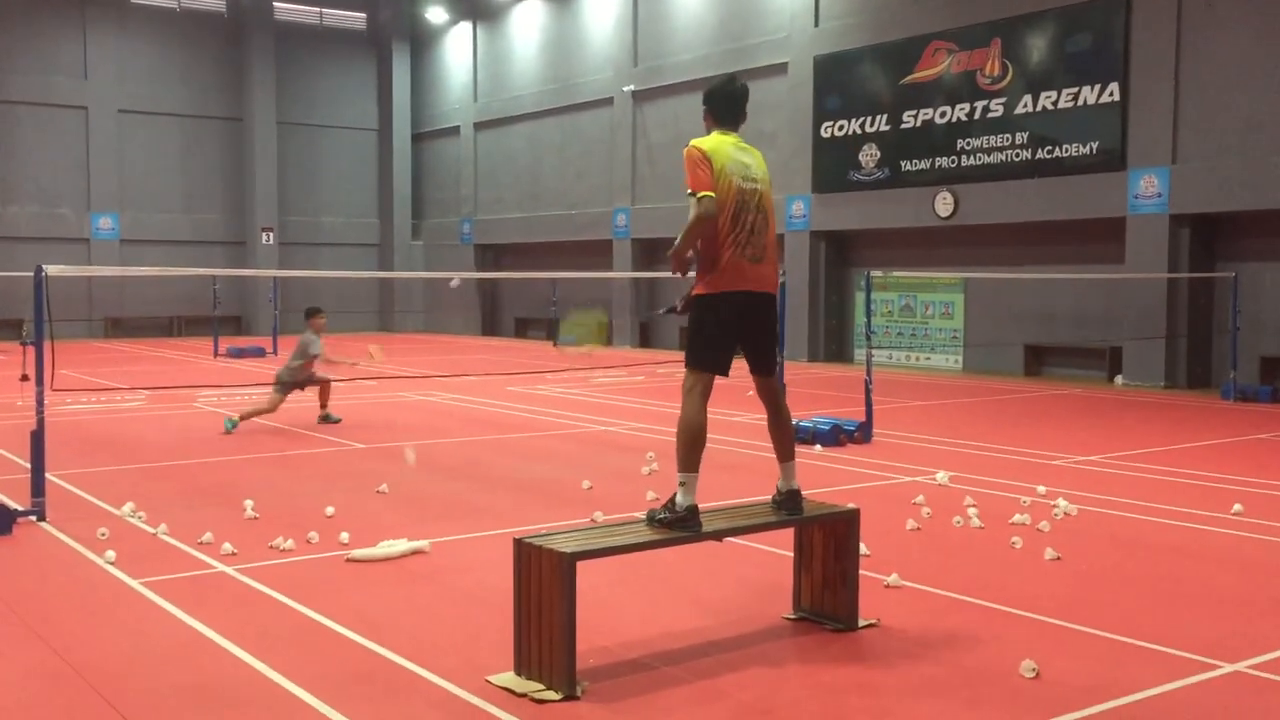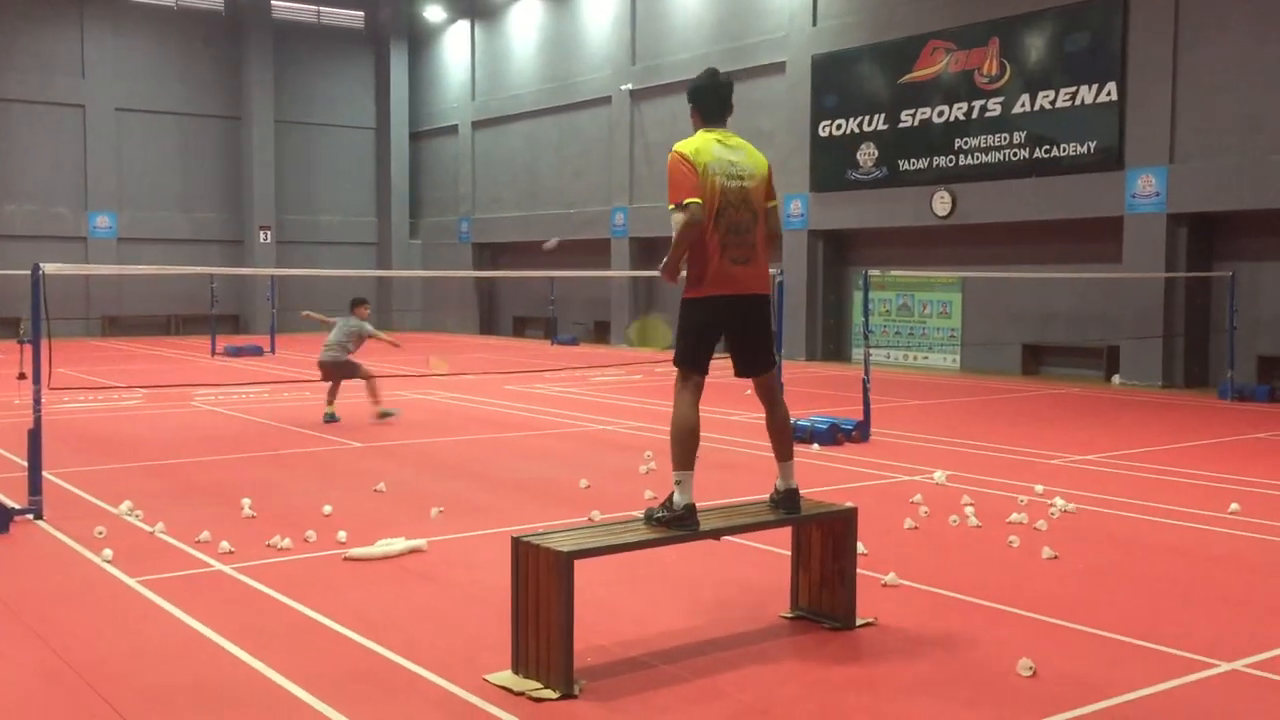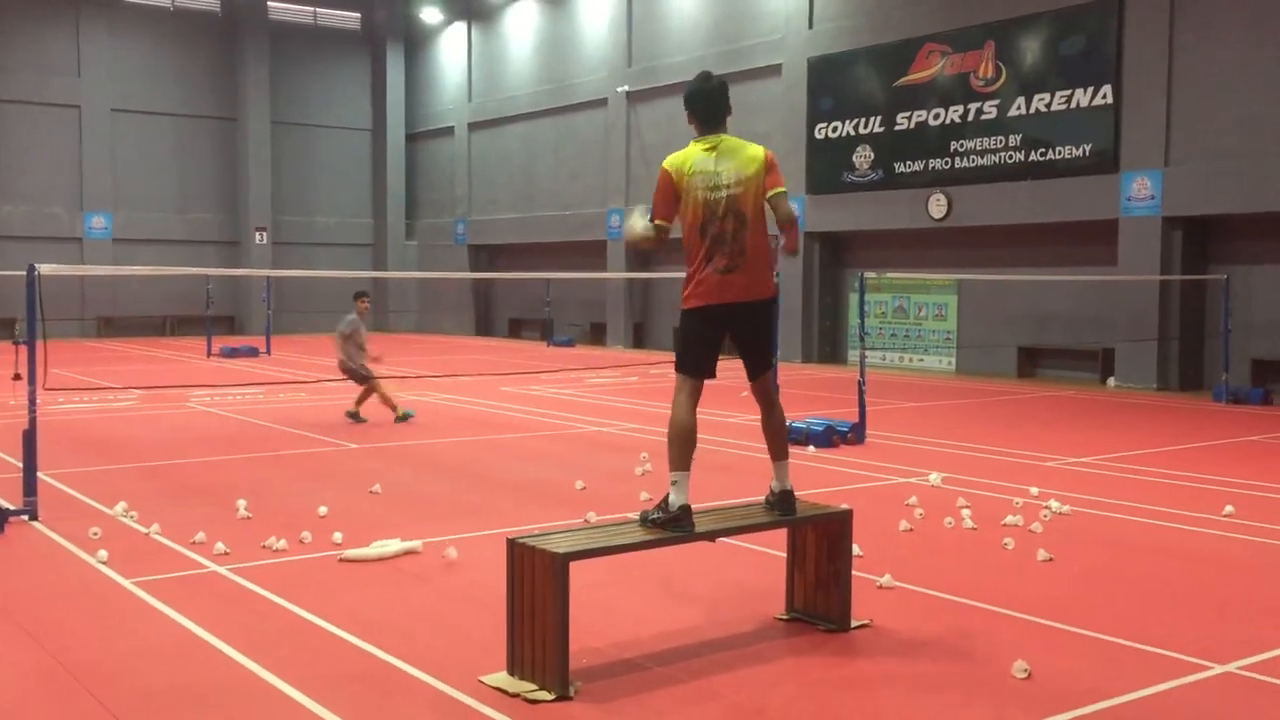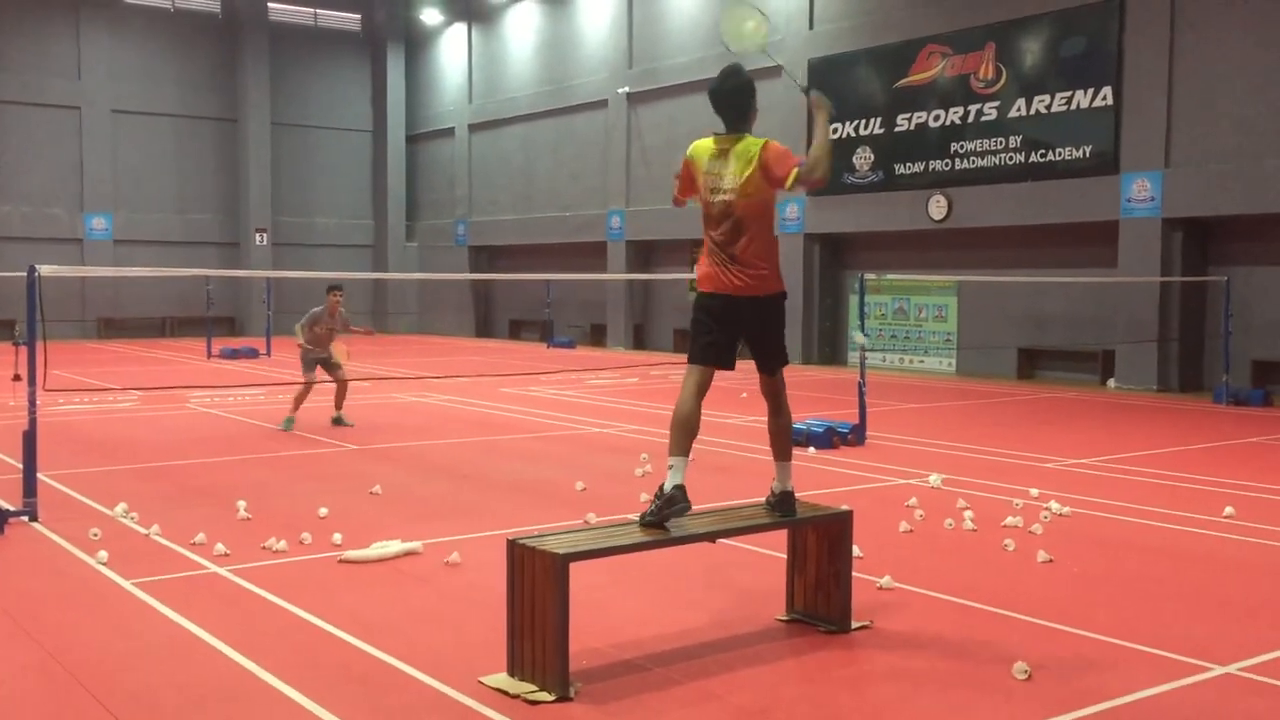
dt=0.3s
person 1, frame 1
left shoulder: (701, 148)
right shoulder: (757, 160)
left elbow: (706, 209)
left wrist: (680, 250)
left hip: (721, 287)
right hip: (763, 288)
left knee: (697, 388)
right knee: (771, 390)
left ankle: (685, 502)
right ankle: (789, 489)
person 1, frame 2
left shoulder: (686, 152)
right shoulder: (756, 157)
left elbow: (690, 219)
right elbow: (774, 231)
left wrist: (672, 262)
left hip: (708, 290)
right hip: (755, 290)
left knee: (687, 388)
right knee: (769, 390)
left ankle: (682, 501)
right ankle: (787, 488)
person 1, frame 3
left shoulder: (675, 166)
right shoulder: (758, 156)
left elbow: (659, 234)
right elbow: (786, 216)
left wrist: (637, 232)
right wrist: (792, 240)
left hip: (703, 297)
right hip: (754, 295)
left knee: (686, 396)
right knee: (766, 392)
left ankle: (677, 503)
right ankle: (782, 490)
person 1, frame 4
left shoulder: (698, 152)
right shoulder: (764, 152)
left elbow: (679, 198)
right elbow: (813, 176)
right wrist: (821, 118)
left hip: (714, 291)
right hip: (761, 292)
left knee: (694, 384)
right knee: (774, 389)
left ankle: (674, 486)
right ankle: (783, 490)
